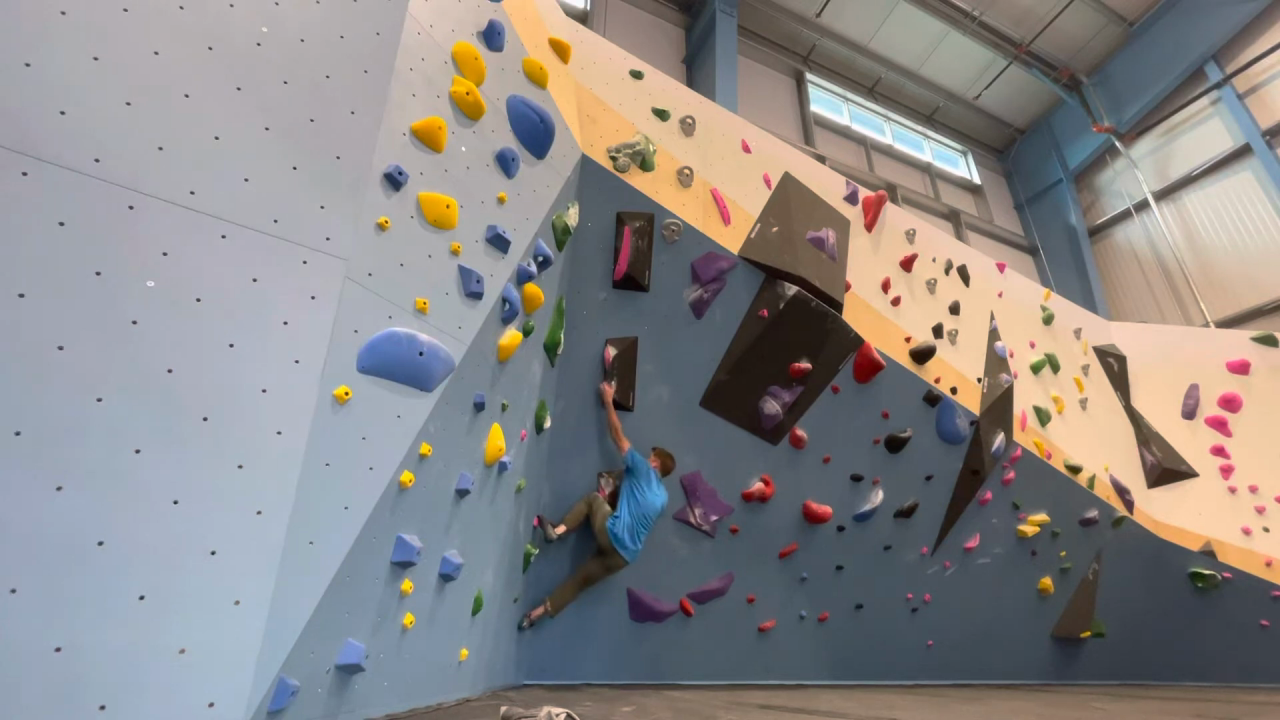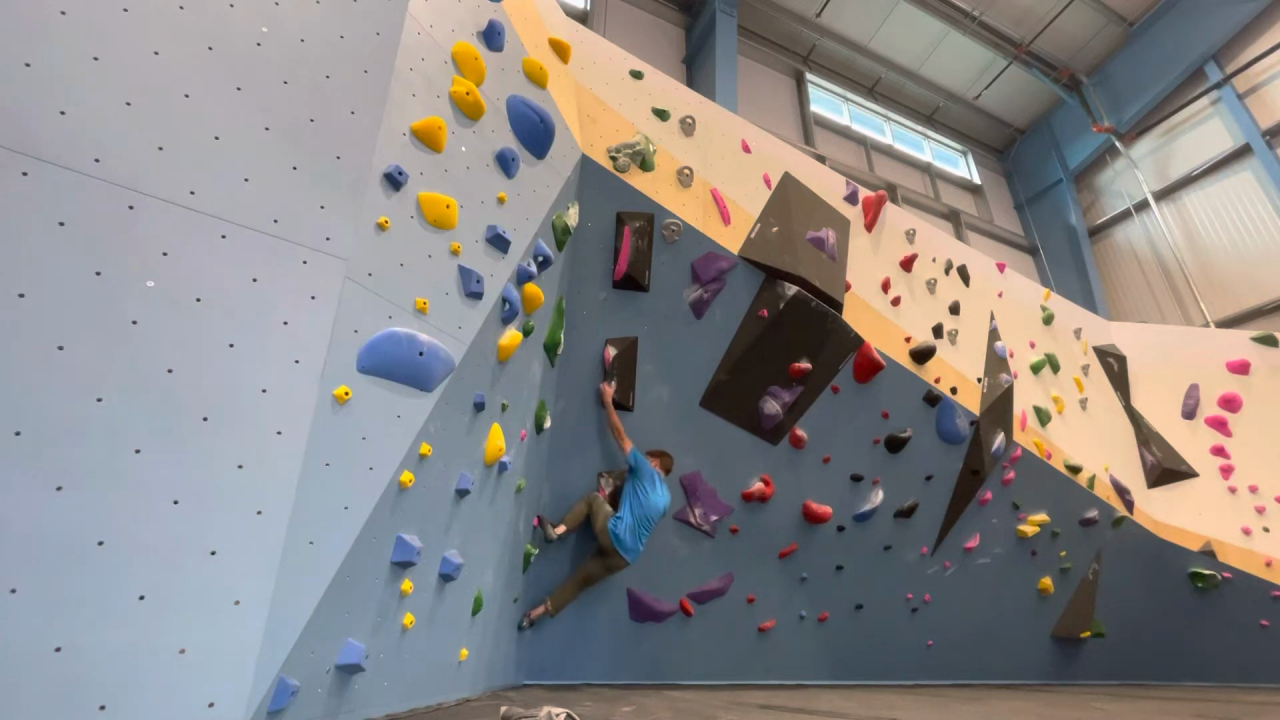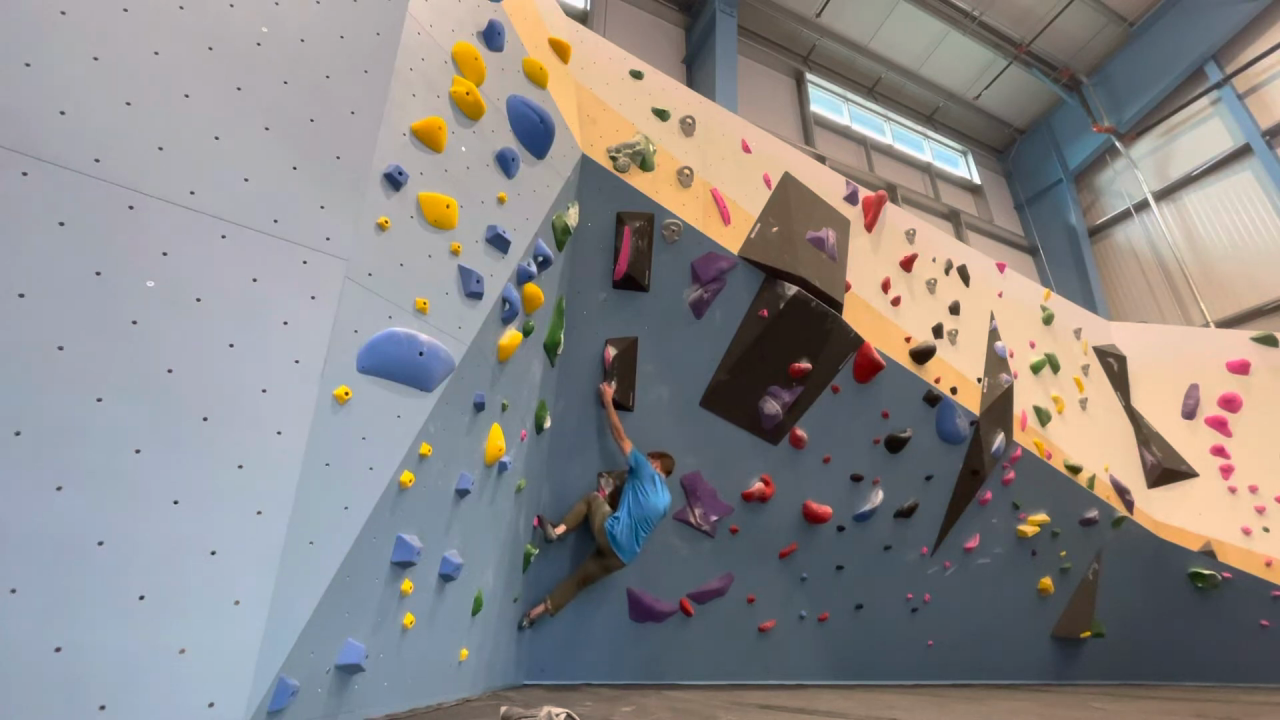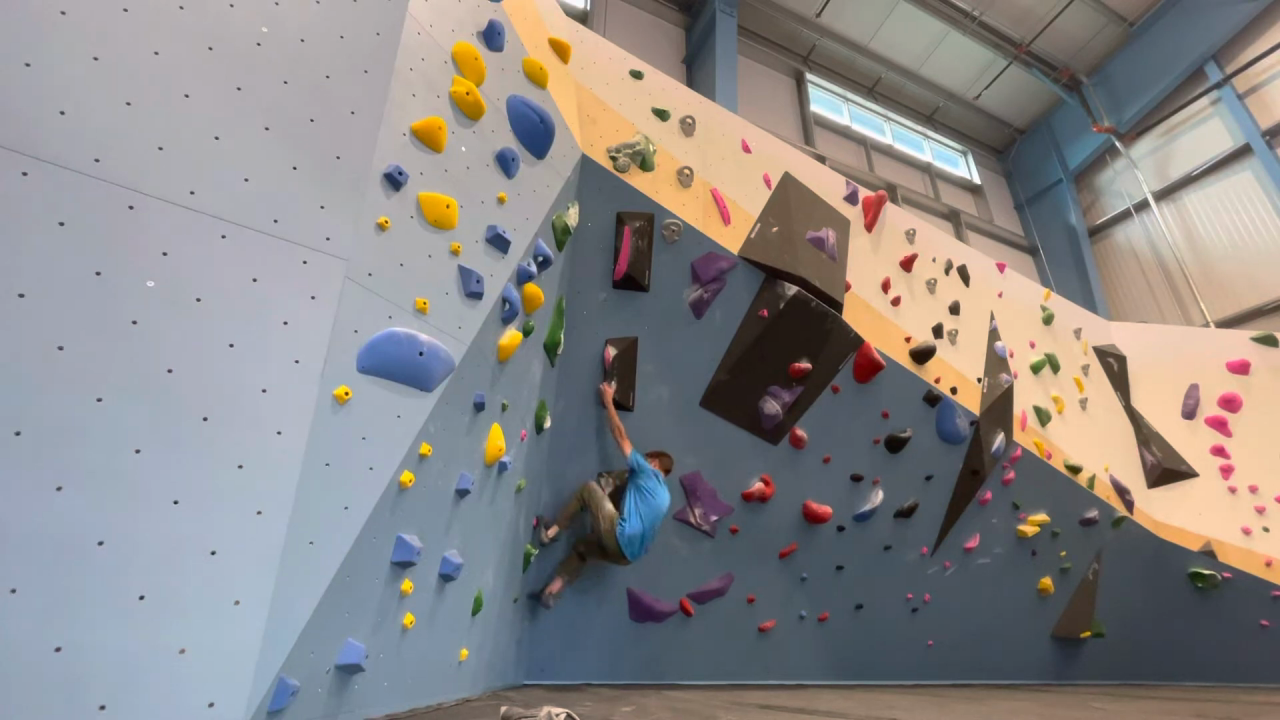
dt=0.4s
person 1, frame 1
left shoulder: (642, 470)
right shoulder: (663, 497)
left elbow: (618, 436)
left wrist: (608, 400)
right wrist: (612, 499)
left hip: (612, 535)
right hip: (625, 554)
left knee: (593, 498)
right knee: (581, 579)
left ankle: (557, 530)
right ankle: (540, 611)
person 1, frame 2
left shoulder: (645, 470)
right shoulder: (665, 497)
left elbow: (620, 435)
left wrist: (608, 400)
right wrist: (616, 497)
left hip: (614, 536)
right hip: (627, 555)
left knee: (594, 498)
right knee: (581, 579)
left ankle: (558, 530)
right ankle: (541, 610)
person 1, frame 3
left shoulder: (645, 471)
right shoulder: (666, 499)
left elbow: (620, 437)
left wrist: (608, 401)
left hip: (611, 536)
right hip: (625, 556)
left knee: (592, 498)
right knee: (580, 578)
left ankle: (557, 530)
right ankle: (539, 611)
person 1, frame 4
left shoulder: (646, 472)
right shoulder: (664, 495)
left elbow: (621, 436)
left wrist: (608, 402)
left hip: (618, 537)
right hip: (627, 554)
left knee: (589, 488)
right knee: (582, 547)
left ankle: (551, 531)
right ankle: (552, 589)
